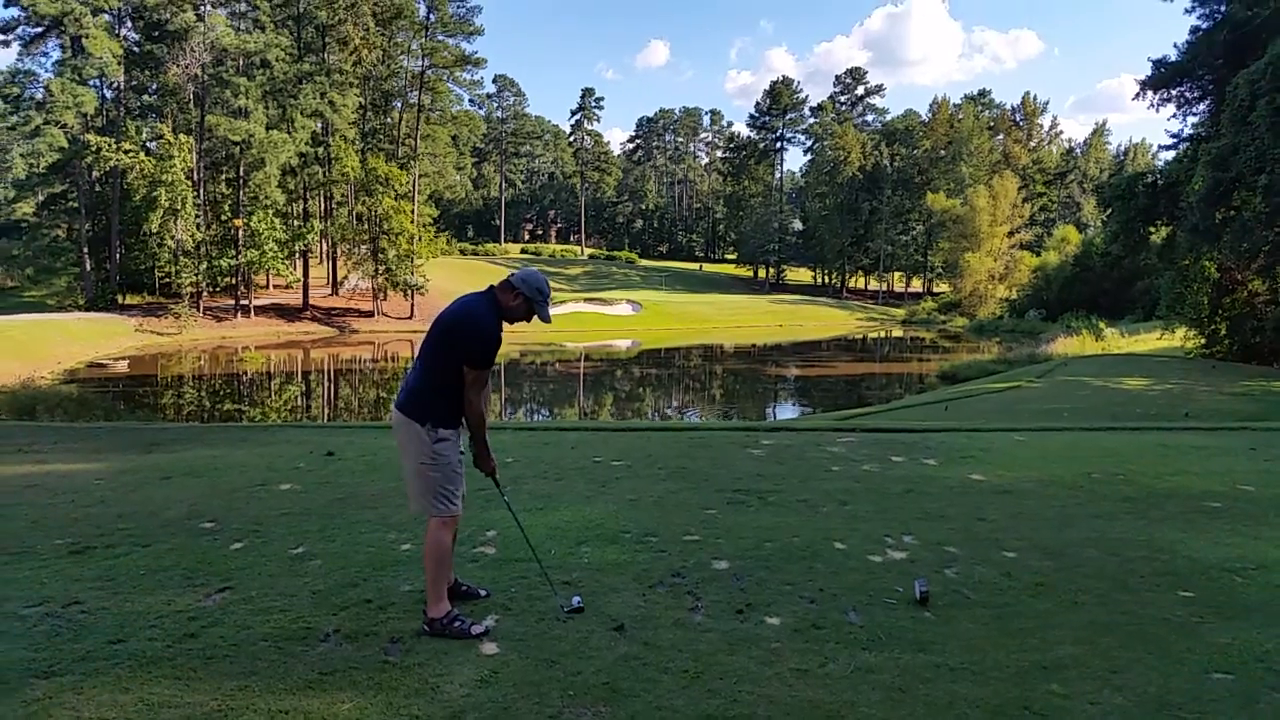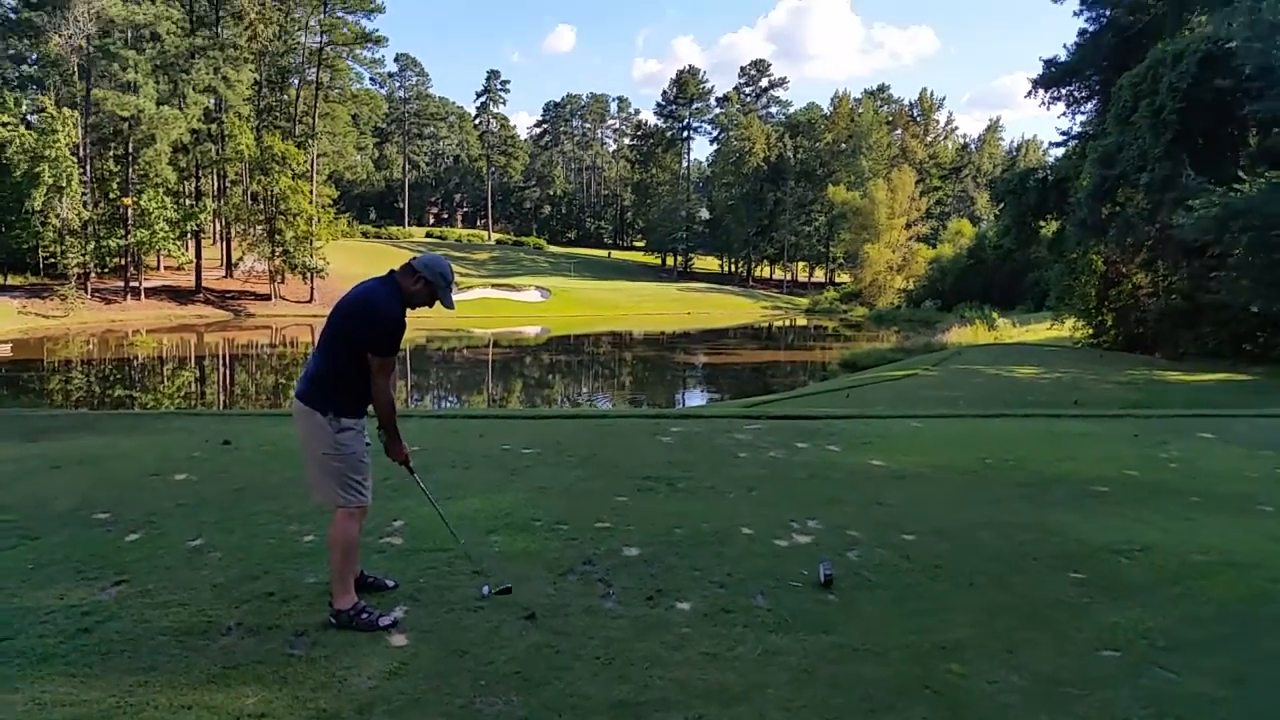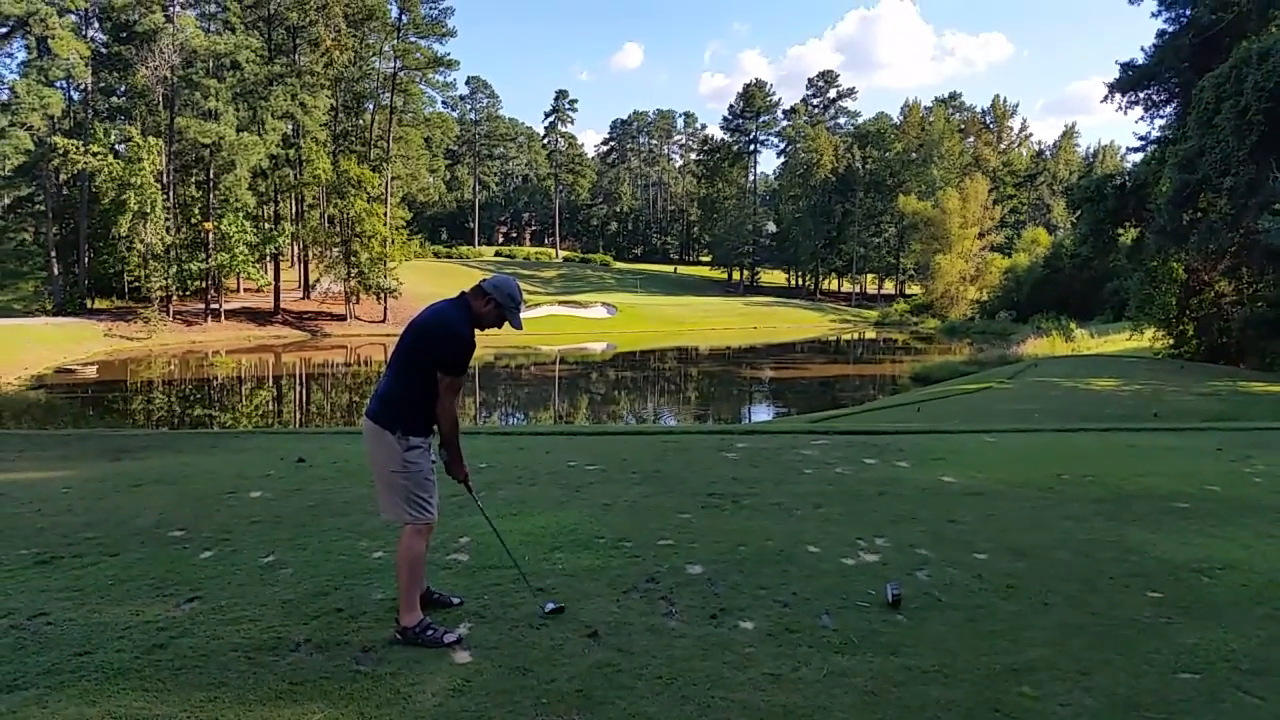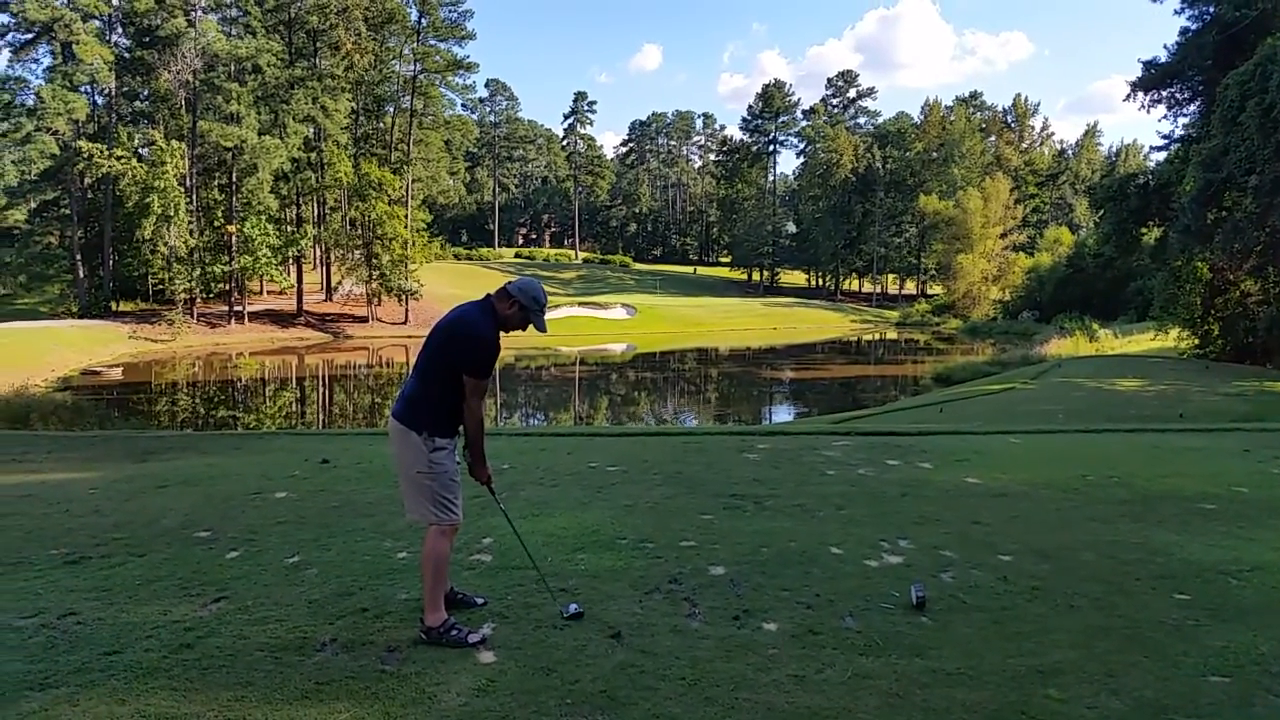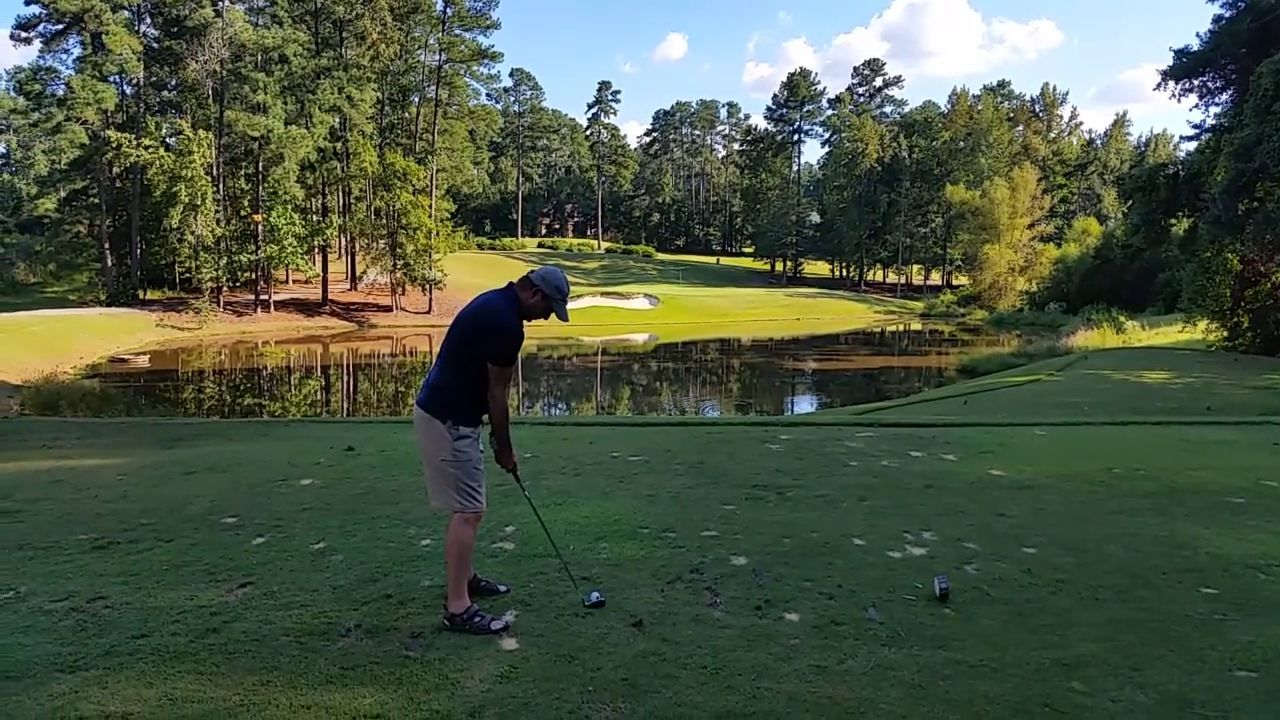
dt=1s
person 1, frame 1
left shoulder: (478, 307)
right shoulder: (483, 323)
left elbow: (475, 387)
right elbow: (472, 395)
left wrist: (479, 443)
right wrist: (482, 450)
left hip: (427, 414)
right hip: (426, 421)
left knee: (450, 507)
right knee: (444, 514)
left ankle: (446, 582)
right ankle: (437, 612)
person 1, frame 2
left shoulder: (379, 293)
right shoulder: (385, 308)
right elbow: (380, 381)
left wrist: (386, 430)
right wrist: (393, 440)
left hip: (333, 404)
right hip: (329, 411)
left knee: (354, 498)
right knee: (352, 505)
left ankle: (351, 574)
right ankle: (344, 603)
person 1, frame 3
left shoulder: (448, 314)
right shoulder: (456, 330)
right elbow: (445, 403)
left wrist: (446, 449)
right wrist: (455, 459)
left hip: (399, 423)
right hip: (398, 430)
left knee: (421, 516)
right knee: (418, 522)
left ankle: (417, 591)
right ankle: (410, 621)
person 1, frame 4
left shoulder: (473, 315)
right shoulder: (481, 333)
right elbow: (472, 404)
left wrist: (471, 452)
right wrist: (478, 461)
left hip: (423, 424)
right hip: (424, 431)
left knee: (443, 518)
right knee: (443, 523)
left ankle: (441, 590)
right ankle: (434, 620)
person 1, frame 5
left shoulder: (496, 303)
right shoulder: (505, 322)
right elbow: (496, 393)
left wrist: (498, 441)
right wrist: (504, 449)
left hip: (447, 412)
right hip: (449, 420)
left knee: (467, 506)
right knee: (467, 511)
left ankle: (465, 578)
right ankle: (458, 607)
